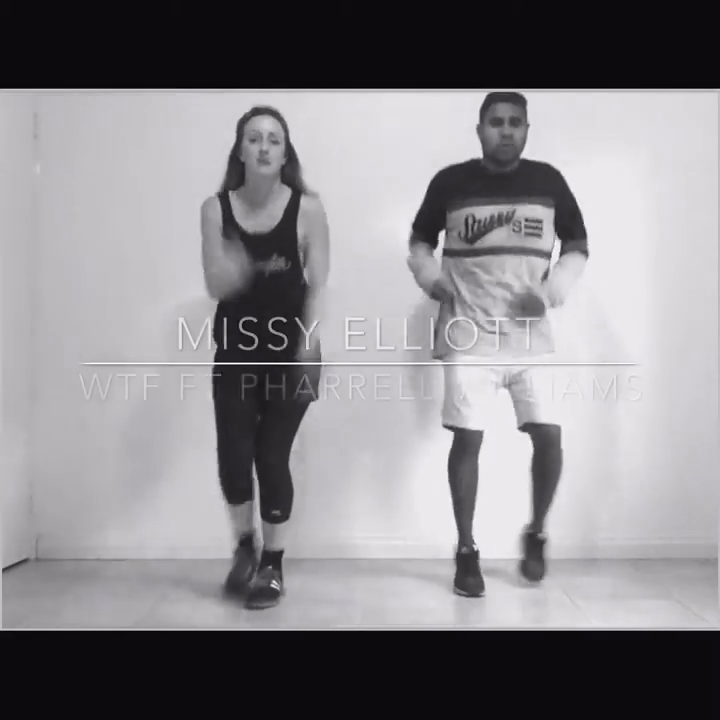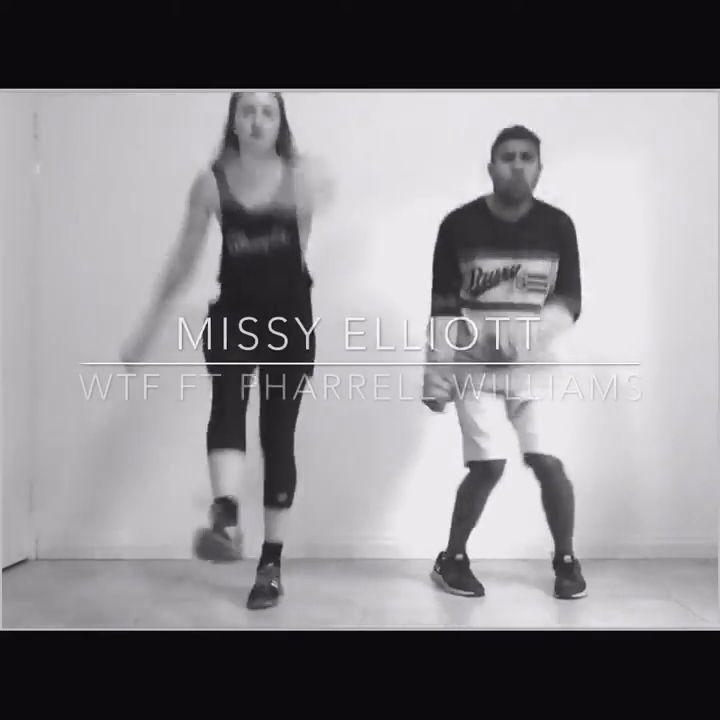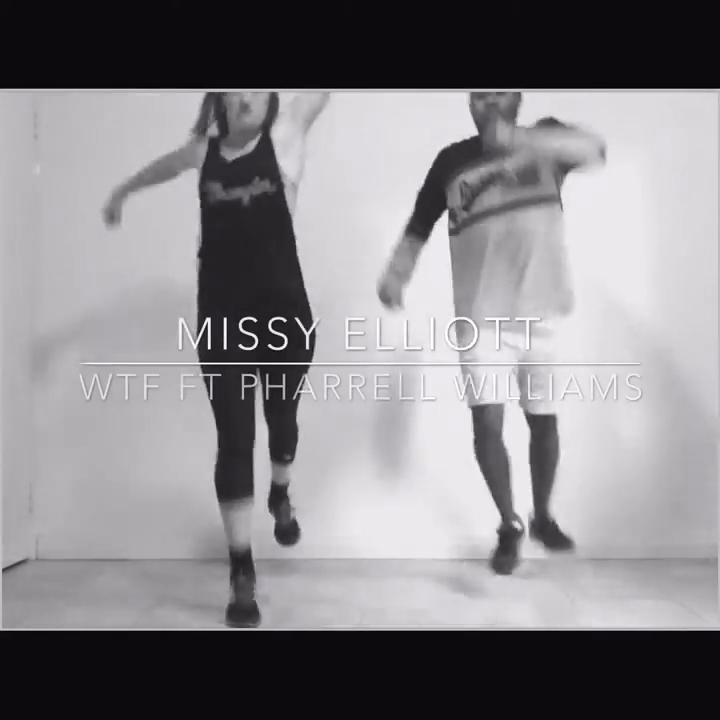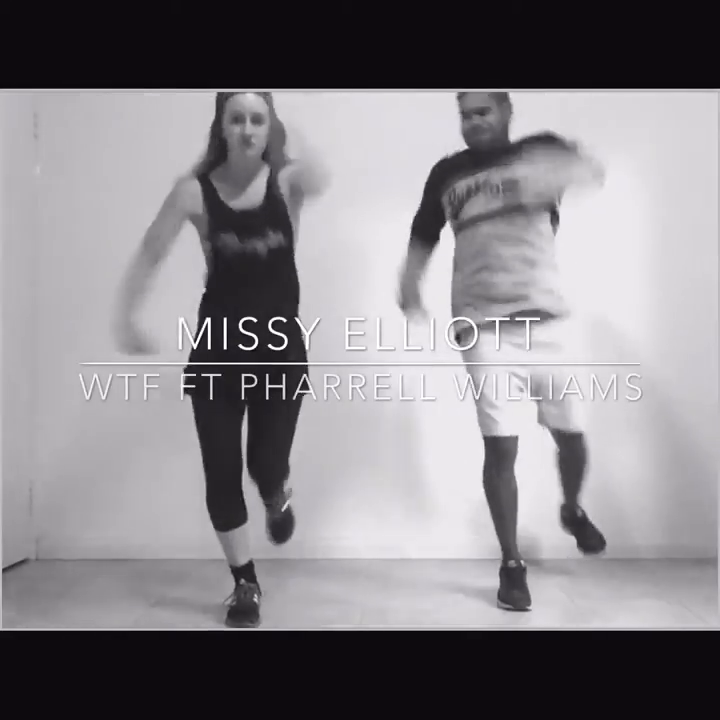
dt=0.2s
person 1, frame 1
left shoulder: (308, 207)
right shoulder: (215, 208)
left elbow: (318, 281)
right elbow: (214, 286)
left wrist: (309, 334)
right wrist: (226, 271)
left hip: (291, 344)
right hip: (236, 345)
left knee: (272, 458)
right knee: (233, 456)
left ankle: (272, 566)
right ankle: (245, 548)
person 1, frame 2
left shoulder: (300, 170)
right shoulder: (210, 182)
left elbow: (318, 193)
right elbow: (184, 258)
left wrist: (290, 193)
right wrist: (149, 323)
left hip: (288, 321)
right hip: (232, 320)
left knee: (278, 439)
right knee: (227, 409)
left ankle: (270, 563)
right ankle: (222, 519)
person 1, frame 3
left shoulder: (284, 136)
right shoulder: (205, 149)
left elbow: (320, 93)
right elbow: (167, 164)
right wrist: (123, 189)
left hip: (283, 308)
right hip: (223, 312)
left knee: (281, 418)
right knee: (234, 436)
left ankle: (281, 494)
right ankle: (242, 568)
person 1, frame 4
left shoulder: (286, 178)
right shoulder: (193, 189)
left elbow: (317, 182)
right elbow: (148, 258)
left wrist: (310, 174)
right wrist: (126, 316)
left hip: (278, 339)
right hip: (216, 344)
left knee: (266, 462)
right knee: (220, 471)
left ankle: (277, 496)
right ankle: (244, 582)
person 2, frame 1
left shoulder: (548, 181)
right shoulder: (450, 182)
left elbow: (577, 247)
right elbow: (419, 240)
left wrist: (552, 291)
right wrist: (430, 277)
left hip: (529, 337)
right hip: (468, 338)
left knee: (548, 435)
right knee: (467, 438)
left ankle: (535, 534)
right ankle: (467, 551)
person 2, frame 2
left shoulder: (558, 226)
right shoulder: (458, 226)
left elbow: (569, 301)
right elbow: (444, 306)
left wrist: (529, 338)
right wrist: (435, 372)
left hip: (531, 368)
right hip: (474, 368)
left knee: (549, 466)
right knee: (489, 466)
left ankle: (565, 559)
right ankle: (452, 559)
person 2, frame 3
left shoulder: (545, 139)
right shoulder: (452, 160)
left elbow: (593, 150)
right elbow: (420, 225)
left wrist: (525, 141)
right wrist: (395, 274)
left hip: (540, 307)
right hip: (480, 314)
left knee: (544, 420)
right knee: (488, 421)
left ankle: (542, 516)
right ankle: (509, 524)
person 2, frame 4
left shoulder: (542, 151)
right shoulder: (446, 173)
left elbow: (589, 173)
right elbow: (423, 235)
left wrist: (542, 177)
right wrist: (409, 280)
left hip: (544, 319)
right hip: (485, 327)
left knee: (572, 436)
right knee: (500, 448)
left ankle: (572, 508)
right ankle: (512, 565)
